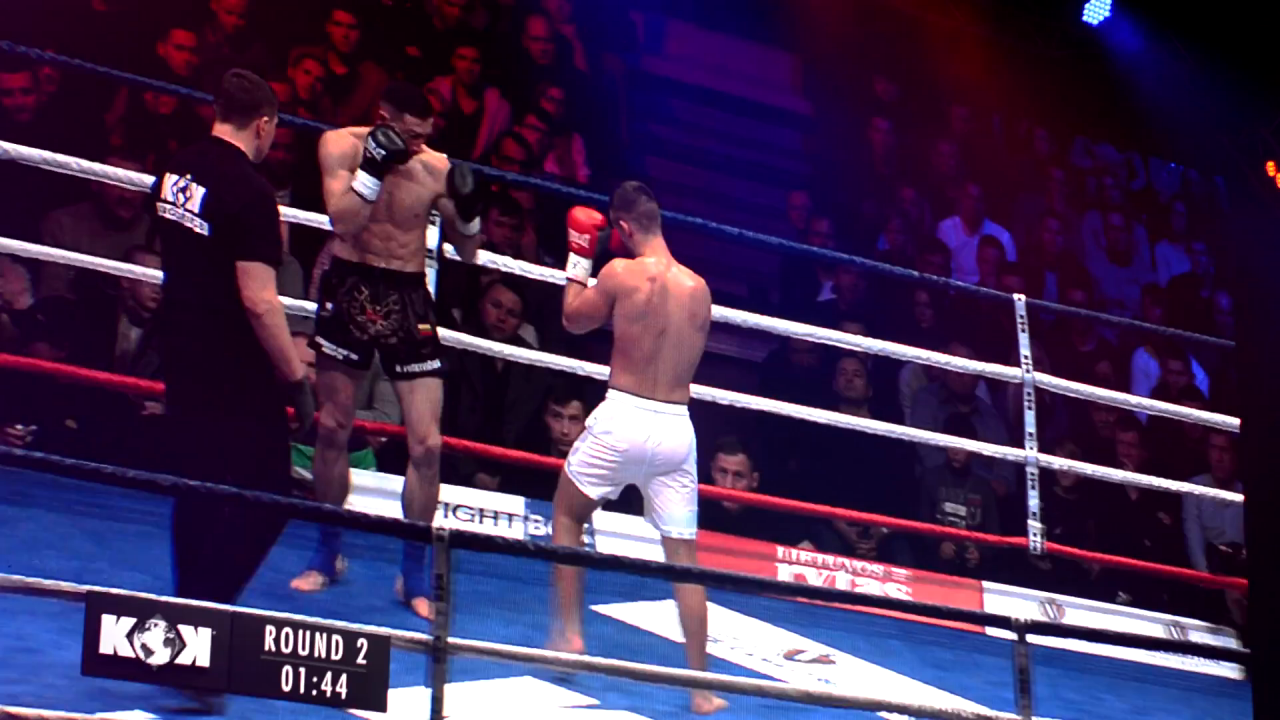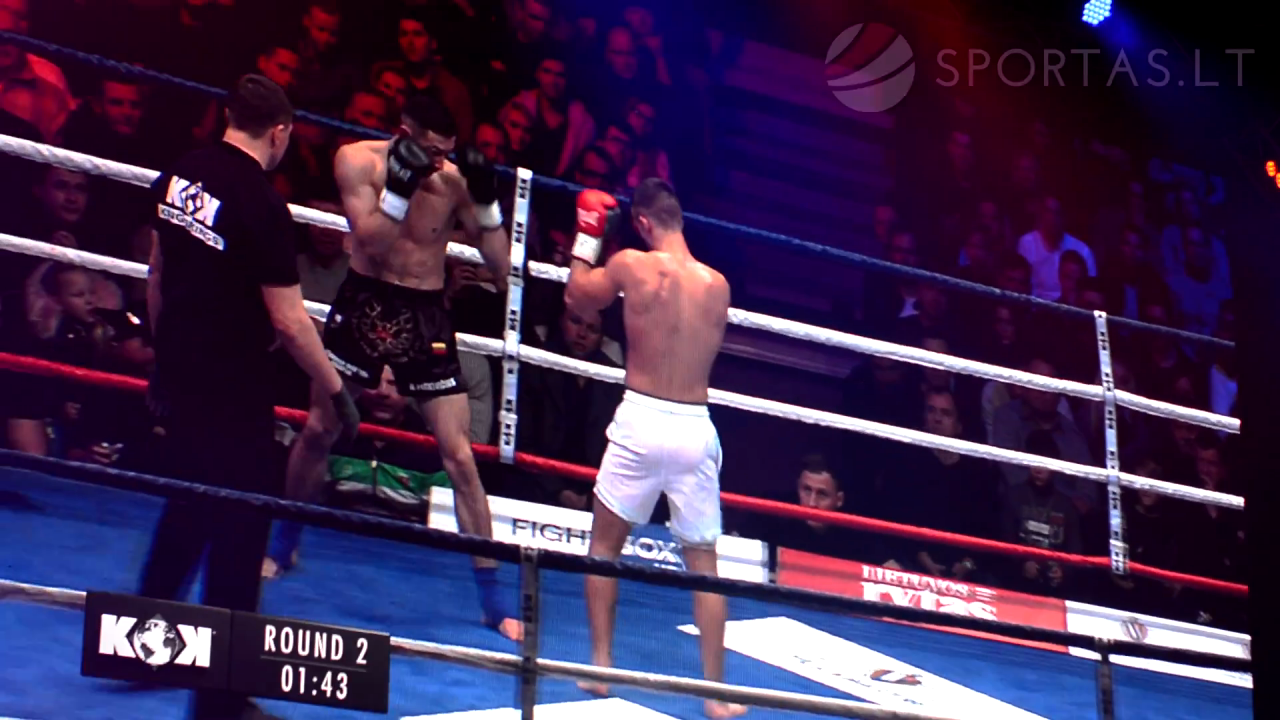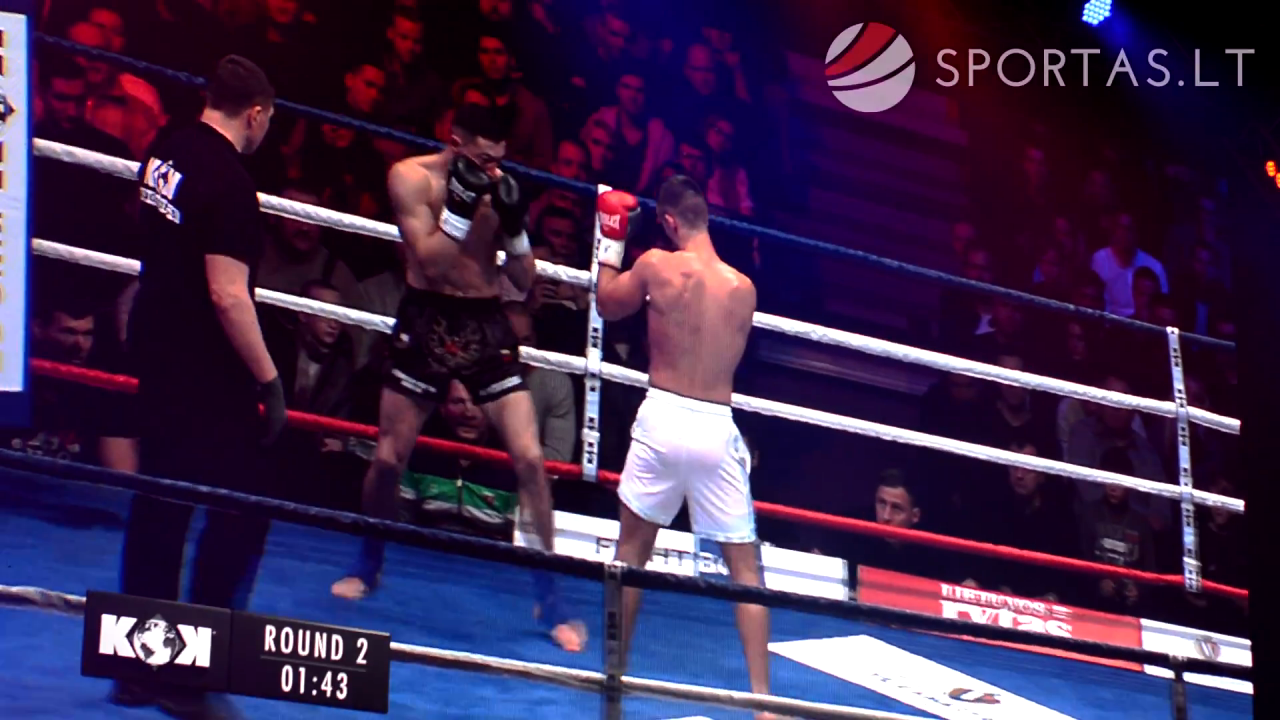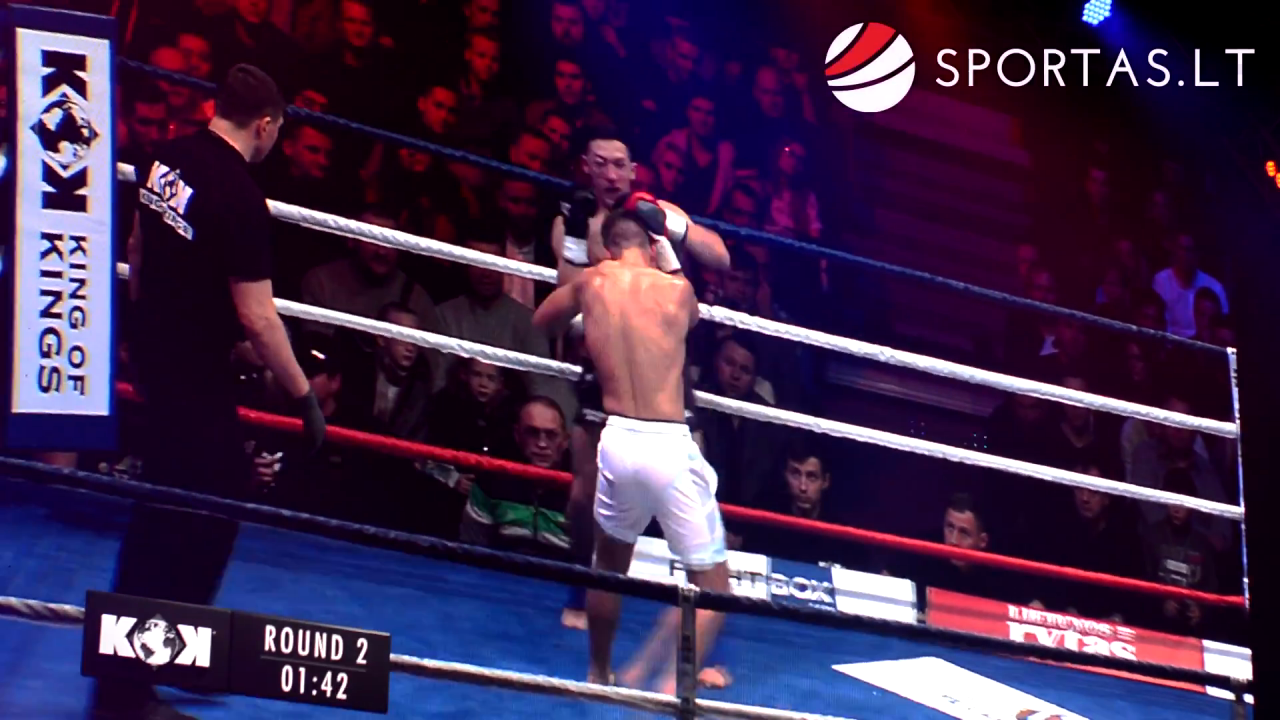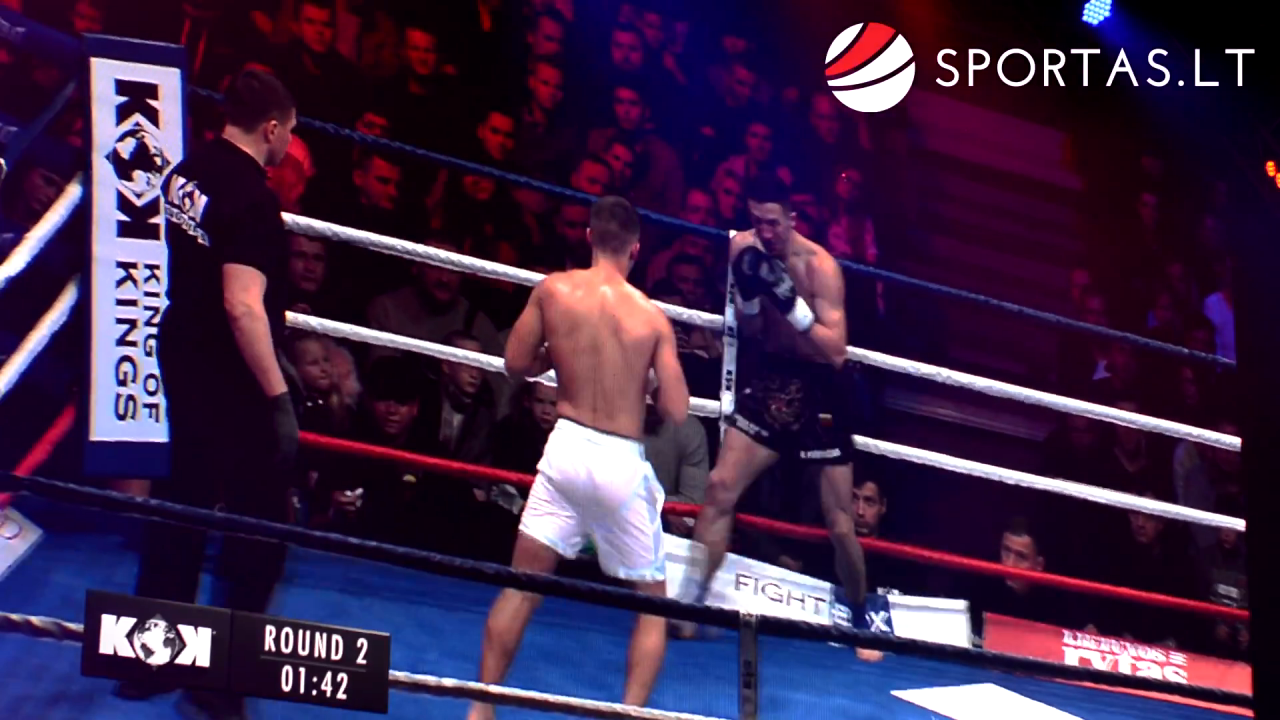
dt=0.5s
person 1, frame 1
left shoulder: (175, 173)
right shoulder: (247, 191)
right elbow: (259, 301)
right wrist: (298, 380)
left hip: (182, 358)
right hip: (234, 371)
left knee: (202, 501)
right knee: (260, 500)
person 1, frame 2
left shoulder: (178, 175)
right shoulder: (262, 206)
left elbow: (157, 274)
right elbow: (288, 320)
right wrist: (337, 390)
left hip: (179, 369)
right hip: (232, 381)
left knee: (192, 505)
right knee: (240, 522)
person 1, frame 3
left shoulder: (164, 153)
right shoulder: (228, 181)
right elbow: (228, 296)
right wrist: (270, 378)
left hip: (156, 349)
right hip: (203, 364)
left knee: (162, 499)
right knee: (239, 505)
person 1, frame 4
left shoulder: (167, 157)
right shoulder: (238, 198)
left elbow: (138, 248)
right elbow: (256, 315)
right wrist: (304, 396)
left hip: (157, 347)
right hip: (191, 364)
left knee: (218, 494)
right knee: (174, 514)
person 1, frame 5
left shoulder: (192, 168)
right shoulder: (251, 197)
right elbow: (244, 307)
right wrist: (280, 397)
left hip: (184, 357)
right hip: (231, 373)
left knee: (186, 498)
right knee: (259, 523)
person 2, frame 1
left shoulder: (619, 273)
right shoulder: (699, 288)
left elbow: (574, 320)
left wrist: (579, 254)
left hip: (622, 417)
right hip: (674, 428)
left knee: (566, 519)
right knee: (683, 560)
left ankle: (569, 632)
person 2, frame 2
left shoulder: (632, 264)
right shoulder: (718, 286)
left elbow: (578, 301)
left wrist: (587, 235)
left hip: (641, 422)
right hip: (695, 430)
left knee: (604, 546)
right knee: (702, 563)
left ankle: (599, 665)
person 2, frame 3
left shoulder: (657, 264)
right shoulder: (744, 287)
left elbow: (608, 303)
left wrist: (610, 238)
left hip: (662, 419)
right hip: (717, 431)
left knee: (634, 549)
right knee: (743, 570)
right ankle: (763, 697)
person 2, frame 4
left shoulder: (589, 282)
right shoulder: (677, 290)
left elbow: (545, 318)
right wrist: (662, 239)
left hip: (617, 442)
right hip: (671, 450)
left knee: (609, 565)
right knee: (711, 589)
left ankle: (598, 675)
right ankle: (663, 680)
person 2, frame 5
left shoulder: (552, 290)
right shoulder: (651, 316)
left elbow: (517, 364)
right elbow: (677, 411)
left hip: (566, 451)
right hip: (621, 464)
left knee: (521, 587)
right knee: (652, 607)
person 3, frame 1
left shoulder: (438, 169)
right shoulder: (341, 146)
left elbow: (469, 252)
right elbow: (343, 221)
left wrist: (469, 212)
right wrist: (373, 165)
left hip: (409, 298)
right hip: (350, 290)
left knee: (426, 445)
right knee: (331, 430)
left ankle: (414, 576)
right ankle: (328, 553)
person 3, frame 2
left shoulder: (457, 181)
right shoulder: (358, 160)
left elbow: (499, 267)
right elbow: (368, 241)
left wrist: (487, 200)
right wrist: (400, 185)
left hip: (425, 316)
right hip: (363, 304)
left knee: (460, 459)
right knee: (316, 432)
left ankle: (494, 599)
right ankle: (282, 546)
person 3, frame 3
left shoulder: (502, 189)
right shoulder: (410, 176)
left elbow: (523, 277)
right elbow: (423, 256)
left wrist: (513, 230)
right wrist: (459, 211)
left hip: (489, 329)
right hip: (428, 321)
left knee: (529, 460)
right knee: (389, 456)
left ankle: (552, 606)
right ankle: (368, 567)
person 3, frame 4
left shoulder: (657, 207)
right shoulder: (569, 223)
left elbow: (720, 261)
left wrist: (666, 221)
right wrist: (575, 234)
right knee: (583, 498)
right ankle: (580, 591)
person 3, frame 5
left shoulder: (820, 265)
right shoulder: (742, 248)
left elbow: (836, 349)
right elbow: (746, 327)
left wrist: (790, 302)
right wrist: (747, 294)
left hip: (818, 389)
right hip: (766, 378)
left knee: (839, 523)
right knee: (719, 491)
right ankle: (691, 606)
